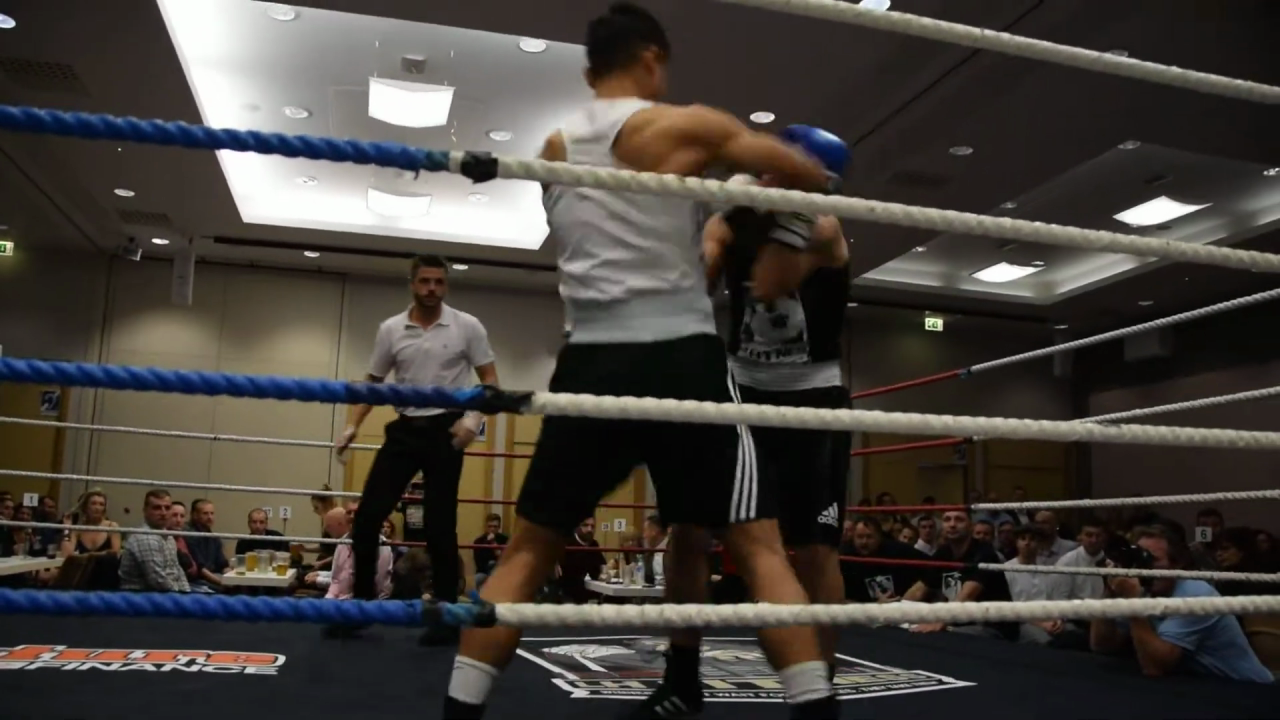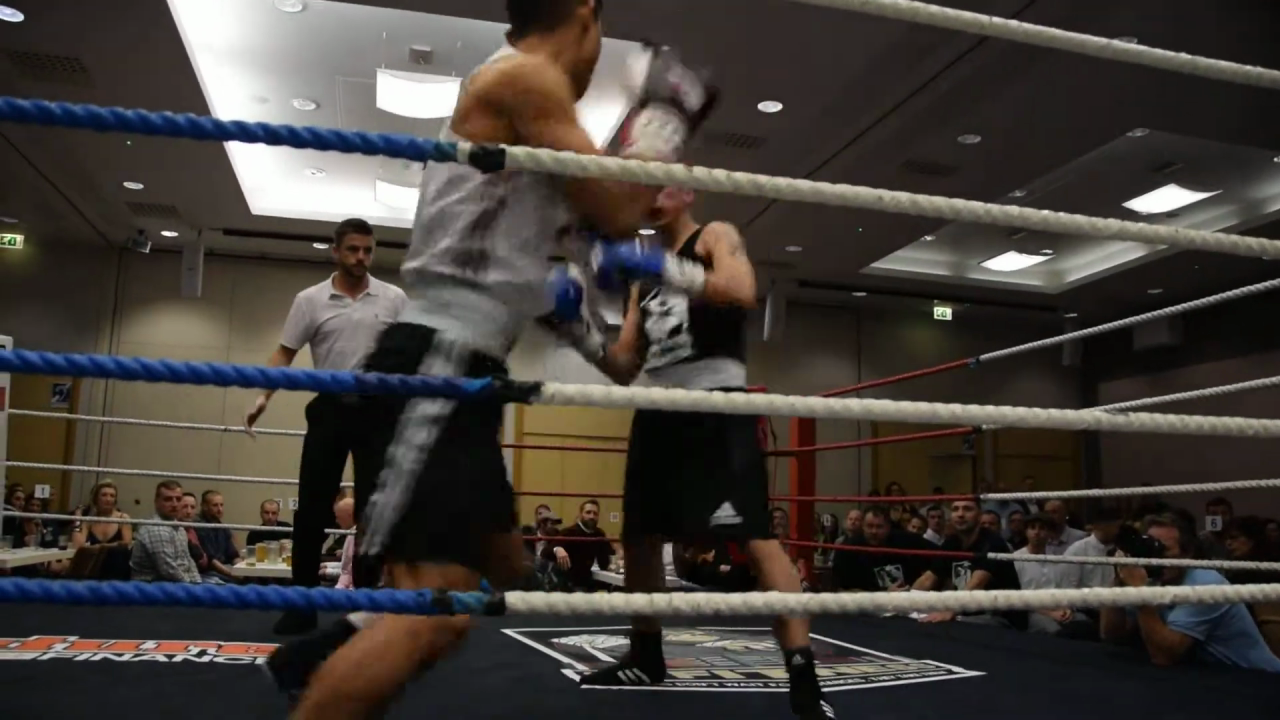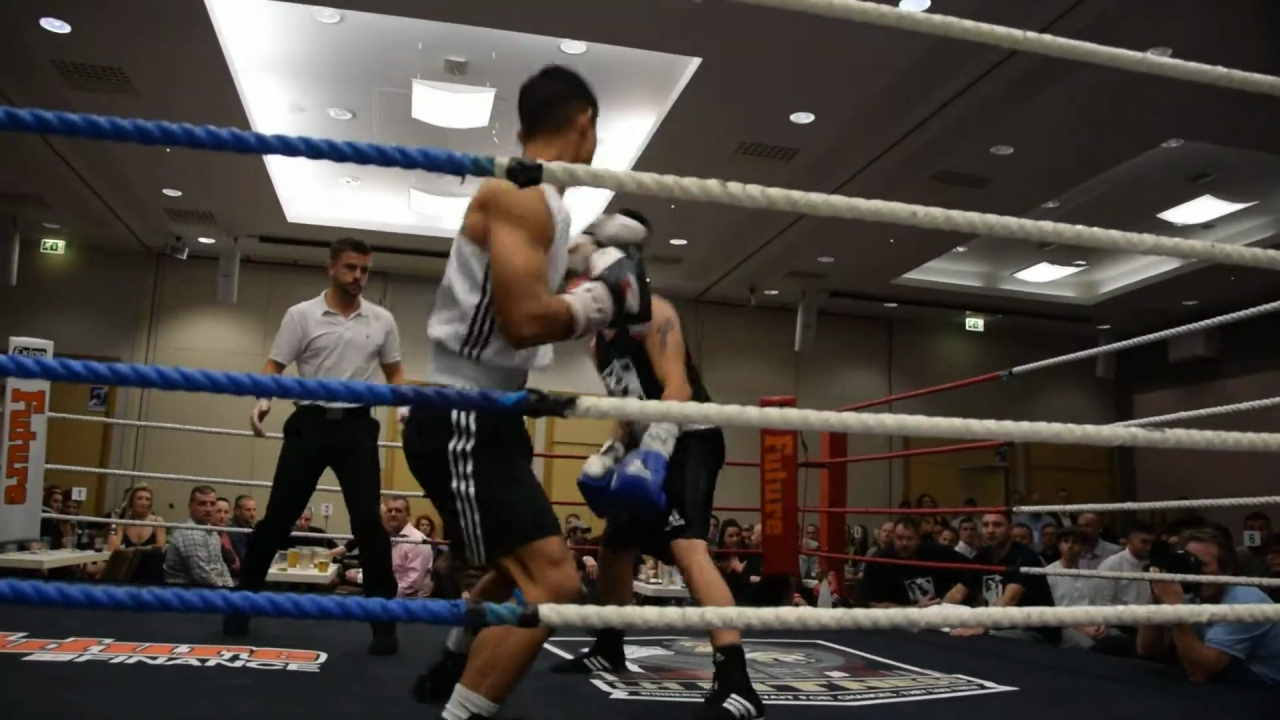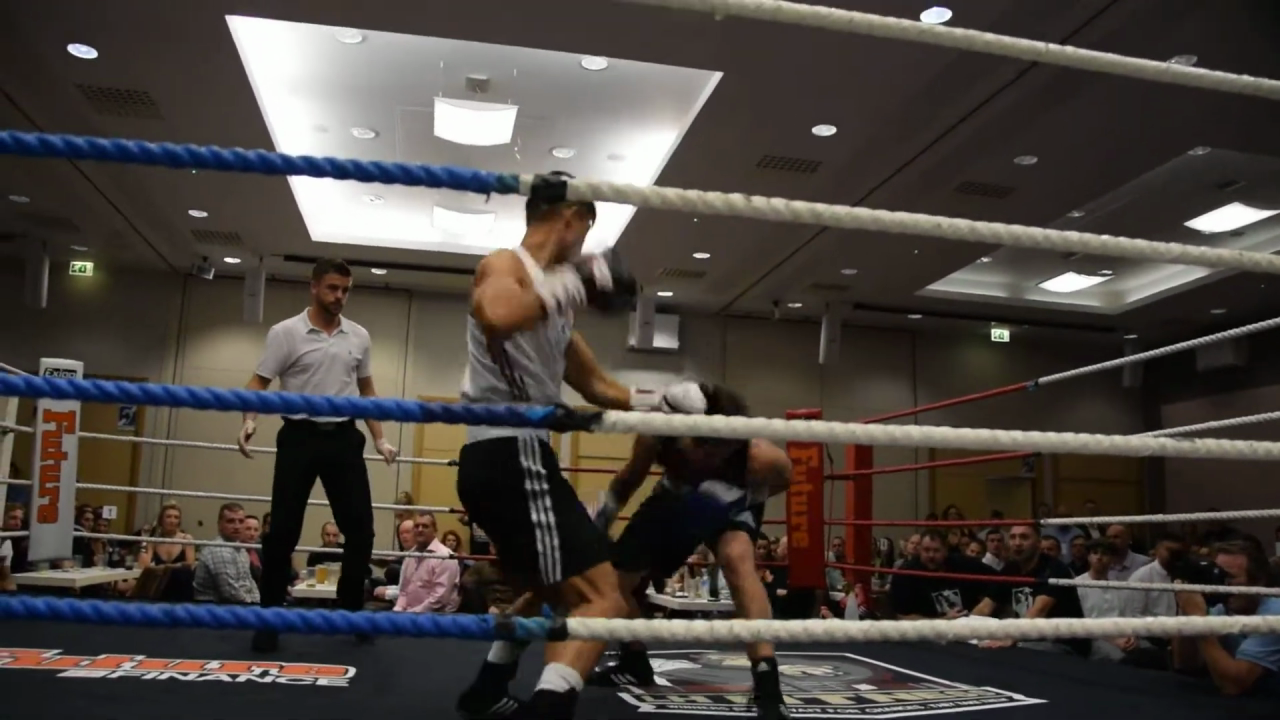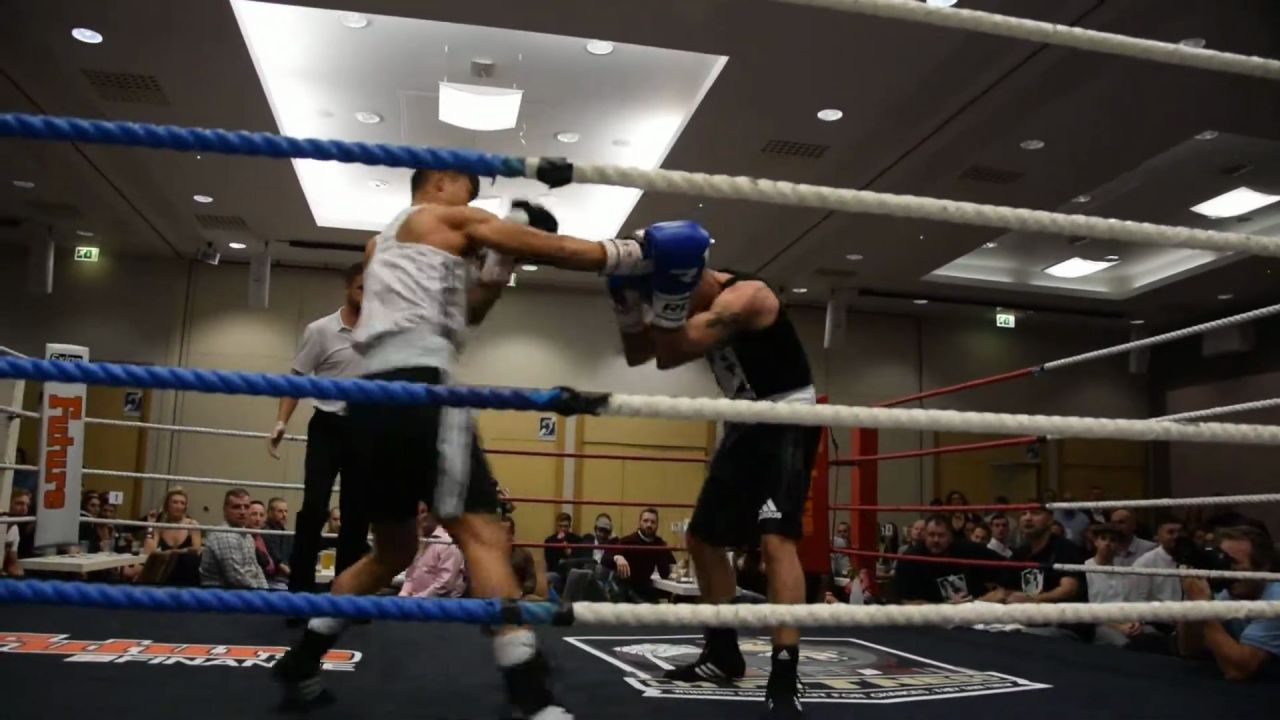
dt=0.5s
person 1, frame 1
left shoulder: (557, 147)
right shoulder: (682, 126)
right elbow: (811, 183)
left hip: (590, 369)
right hip: (680, 366)
left knee: (527, 555)
right knee: (761, 550)
person 1, frame 2
left shoulder: (503, 92)
right shoulder: (521, 77)
right elbow: (602, 198)
right wrist: (667, 113)
left hip: (453, 369)
right hip: (439, 367)
left knee: (499, 564)
right knee: (435, 608)
left ankle: (337, 643)
person 1, frame 3
left shoulder: (520, 195)
right shoulder: (521, 194)
right elbow: (525, 320)
left wrist: (599, 244)
right wrist: (610, 295)
left hip: (484, 414)
right hip: (461, 418)
left knee: (524, 566)
right knee: (552, 581)
left ankle: (452, 667)
person 1, frame 4
left shoulder: (552, 287)
right shoulder: (502, 266)
left elbow: (596, 383)
right elbow: (496, 320)
left wrist: (664, 403)
right wrist: (573, 284)
left hip: (489, 464)
right hip: (513, 459)
left knee: (545, 584)
right knee: (603, 600)
person 1, frame 5
left shoulder: (386, 241)
right shoulder: (451, 217)
right elbow: (547, 247)
left wrist: (503, 256)
right wrist: (631, 253)
left hip: (369, 403)
right hip: (416, 392)
left knee: (395, 549)
right knee: (484, 537)
left ankle: (301, 664)
person 2, frame 1
left shoulder: (817, 221)
right shoulder: (727, 223)
left elbow: (787, 280)
left hip: (811, 398)
right hip: (745, 395)
left knee: (812, 546)
person 2, frame 2
left shoulder: (718, 237)
right shoulder: (645, 280)
left elbow: (743, 294)
right elbow: (623, 367)
left wrist: (662, 271)
left hip: (717, 401)
right hip: (661, 410)
left knee: (754, 536)
right knee: (638, 539)
right ankle: (646, 658)
person 2, frame 3
left shoulder: (650, 313)
right shoulder: (600, 340)
left elbow: (679, 389)
left wrist: (650, 453)
right wrist: (608, 459)
left hip: (690, 441)
right hip: (648, 450)
left knee: (686, 546)
right knee: (617, 549)
left ankle: (735, 684)
right ankle: (609, 647)
person 2, frame 4
left shoulder: (757, 456)
right shoulder: (659, 432)
left elbow: (782, 479)
right elbow: (630, 476)
left wrist: (739, 494)
right wrist: (602, 514)
left hip: (733, 500)
right hip: (675, 499)
left knee: (736, 555)
right knee: (617, 576)
right ankle: (633, 666)
person 2, frame 5
left shoulder: (744, 298)
right shoulder: (695, 302)
left elbow: (669, 355)
right elbow: (637, 355)
left wrist: (671, 290)
right wrist: (627, 298)
left hip: (787, 424)
right hip: (745, 426)
left knee: (776, 539)
right knee: (704, 539)
left ankle: (784, 681)
right ankle: (721, 653)
person 3, frame 1
left shoulder: (468, 326)
right shoulder: (390, 329)
left elbow: (491, 379)
right elbow: (372, 381)
left wrist: (474, 416)
right wrist: (353, 426)
left hip: (447, 432)
right hip: (405, 429)
left knee: (437, 527)
right knee: (368, 515)
right ankle: (360, 606)
person 3, frame 2
left shoulder: (393, 299)
right shoulder: (310, 300)
right elbow: (284, 354)
right wrist: (263, 397)
left hip: (375, 410)
right hip: (329, 409)
left knee: (371, 506)
right knee: (311, 509)
right ankle: (303, 604)
person 3, frame 3
left shoulder: (382, 321)
right shoulder: (301, 316)
left elbow: (394, 374)
right elbow: (273, 367)
right wrist: (262, 400)
left hip: (357, 428)
right hip: (309, 425)
left knee: (370, 524)
right knee: (277, 519)
left ankle: (383, 622)
person 3, frame 4
left shoulder: (359, 337)
right shoulder: (285, 333)
right elbow: (259, 383)
left wrist: (379, 438)
right wrist: (249, 420)
left hip: (344, 438)
right hip: (299, 437)
left knee: (361, 529)
right knee: (283, 531)
left ankle: (349, 611)
person 3, frame 5
right shoulder: (319, 331)
right wrist: (281, 422)
right hip: (328, 428)
left knee: (356, 516)
right knee: (314, 508)
right ankle: (298, 589)
